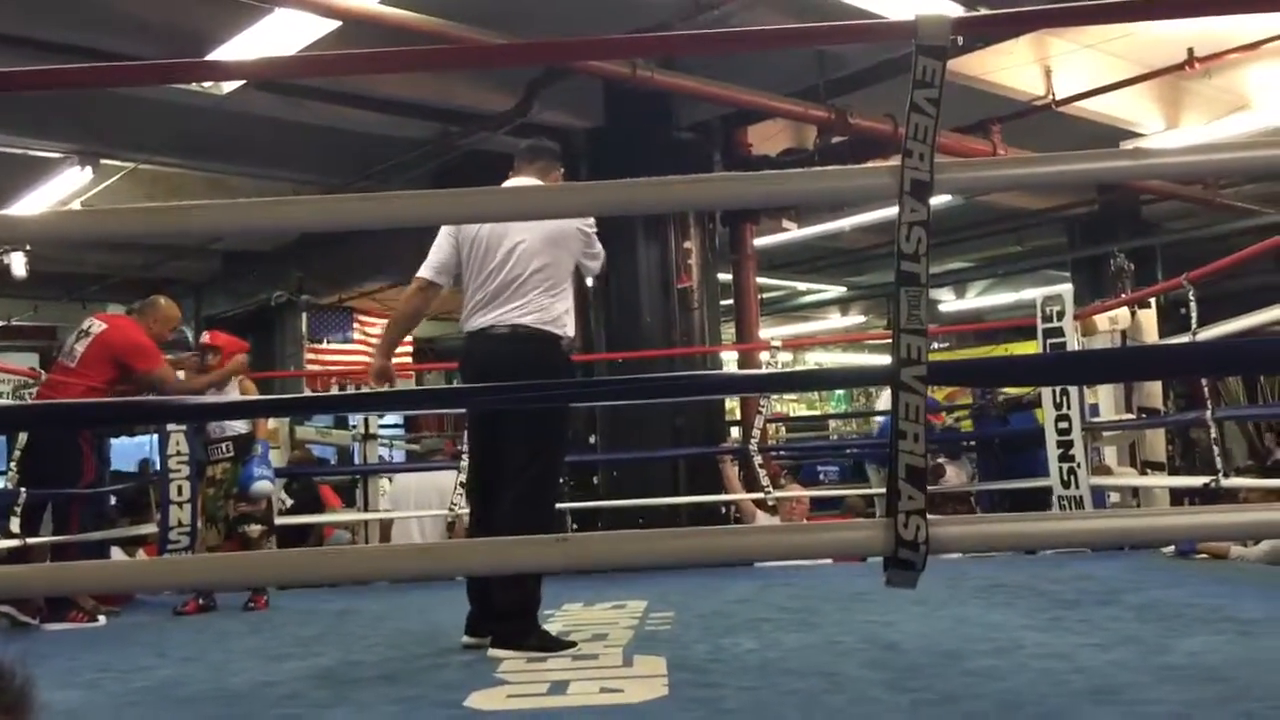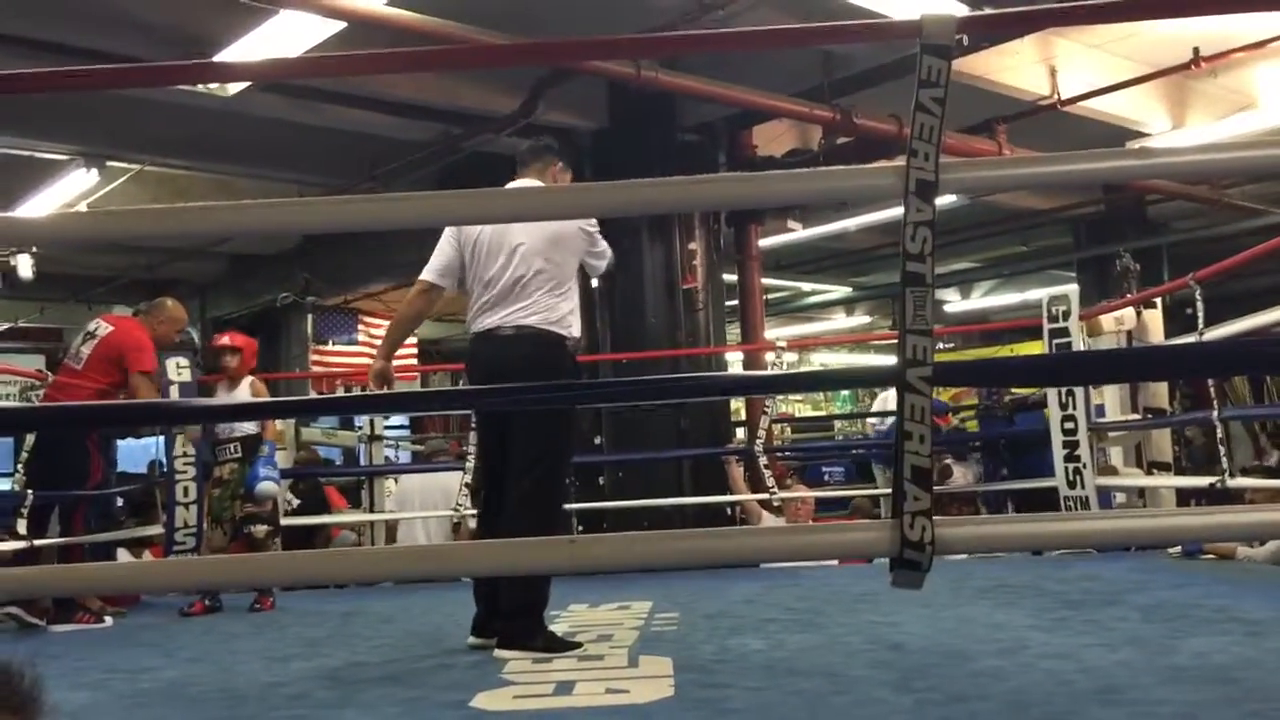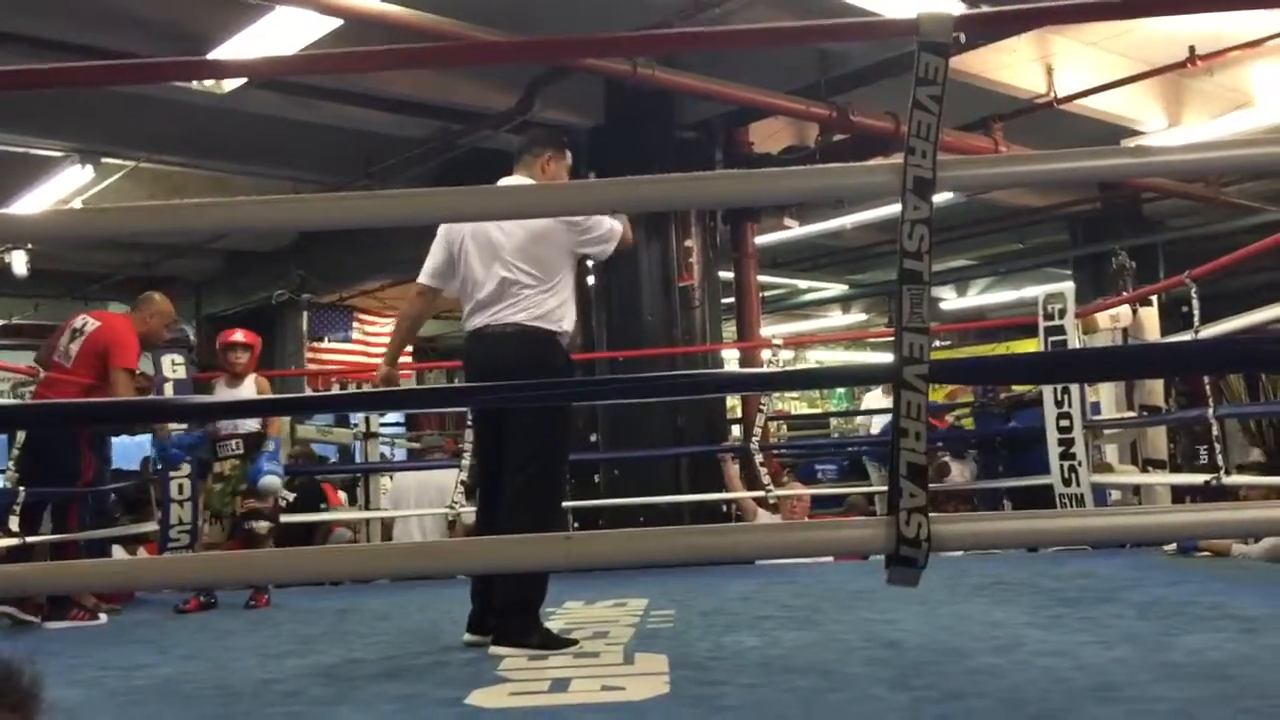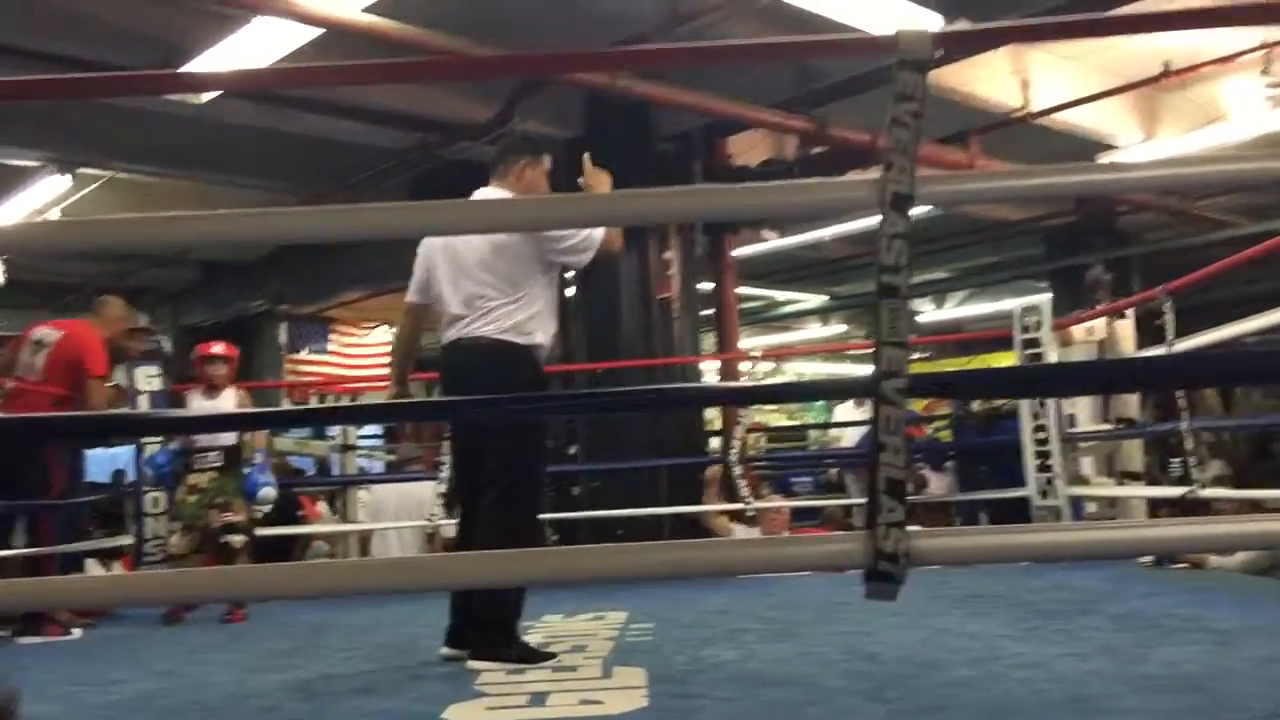
dt=0.2s
person 1, frame 1
left shoulder: (467, 215)
right shoulder: (571, 215)
left elbow: (422, 289)
right elbow: (594, 265)
left wrist: (383, 351)
left hip: (481, 353)
right hip: (537, 354)
left knee: (489, 485)
right knee: (530, 488)
left ankle: (484, 616)
right ankle: (515, 625)
person 1, frame 2
left shoulder: (471, 216)
right shoulder: (571, 213)
left elbow: (425, 291)
right elbow: (602, 262)
left wrist: (384, 354)
left hip: (487, 354)
right hip: (542, 356)
left knee: (497, 487)
right knee: (537, 490)
left ankle: (490, 618)
right ankle: (521, 626)
person 1, frame 3
left shoulder: (463, 214)
left elbow: (423, 294)
right elbow: (623, 236)
left wrist: (390, 360)
left hip: (483, 351)
right hip: (533, 353)
left knee: (495, 485)
right knee: (534, 487)
left ankle: (486, 615)
right ankle: (515, 622)
person 1, frame 4
left shoulder: (440, 226)
left elbow: (414, 312)
right elbow: (609, 243)
left wrist: (399, 378)
right wrist: (601, 191)
left hip: (460, 364)
right hip: (506, 366)
left knee: (476, 498)
right knee: (510, 501)
left ankle: (465, 630)
right ankle: (493, 637)
person 2, frame 1
left shoulder: (100, 321)
right shoulder: (135, 340)
right elbow: (178, 388)
left wrist: (157, 372)
right wrist: (226, 372)
right hip: (72, 424)
left knee: (33, 505)
right knee: (75, 511)
right ankle: (60, 606)
person 2, frame 2
left shoulder: (103, 322)
right shoulder: (140, 342)
right elbow: (144, 400)
left wrist: (128, 385)
right hip: (80, 428)
left knee: (41, 506)
right knee: (82, 513)
right ankle: (68, 608)
person 2, frame 3
left shoulder: (86, 318)
right shoulder: (125, 337)
left elbow: (44, 357)
right elbow: (122, 397)
right hip: (73, 424)
left knee: (33, 504)
right knee: (72, 510)
right ankle: (61, 605)
person 2, frame 4
left shoulder: (43, 329)
right shoulder: (90, 344)
right elbow: (97, 405)
right wrist: (114, 398)
right hip: (43, 437)
right knee: (44, 524)
right ankle: (36, 619)
person 3, frame 1
left shoulder: (243, 383)
right shoulder: (207, 389)
left elbow: (260, 421)
right elbow: (201, 422)
left wrist: (260, 459)
left hip: (244, 460)
right hip: (215, 465)
left knee: (253, 528)
right knee: (210, 530)
left ankle: (259, 591)
right ankle: (204, 594)
person 3, frame 2
left shoulder: (255, 385)
right shoulder: (218, 389)
left elbow: (269, 424)
right elbow: (212, 426)
left wrist: (266, 460)
left hip: (251, 461)
right hip: (223, 466)
left knee: (259, 531)
right knee: (216, 530)
left ankle: (265, 592)
right ankle: (210, 595)
person 3, frame 3
left shoulder: (259, 383)
right shoulder: (217, 385)
left elbow: (273, 420)
right elbow: (214, 426)
left wrist: (270, 456)
right wrist: (186, 441)
left hip: (251, 458)
right hip: (222, 462)
left knee: (258, 527)
right knee: (212, 527)
left ankle: (261, 589)
right ankle: (205, 593)
person 3, frame 4
left shoulder: (237, 396)
right shoulder: (190, 397)
left elbow: (255, 430)
right elbow: (184, 435)
left wrist: (259, 465)
left hip: (228, 473)
right hip: (195, 474)
left knee: (235, 539)
right knee: (183, 539)
left ankle: (237, 603)
